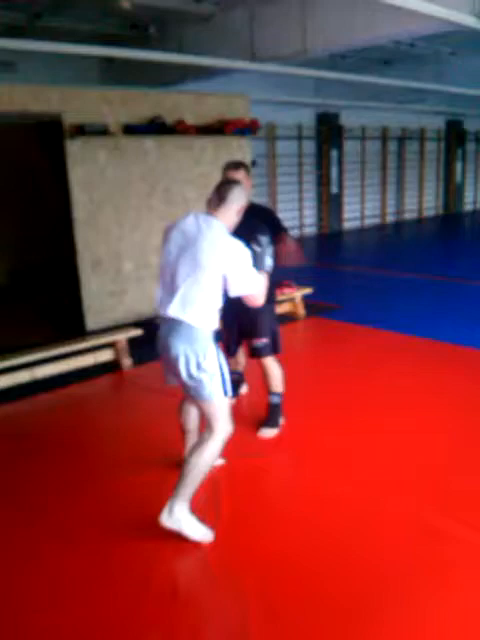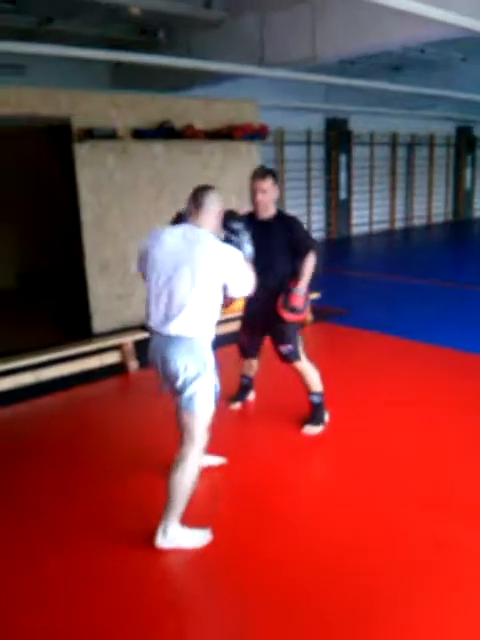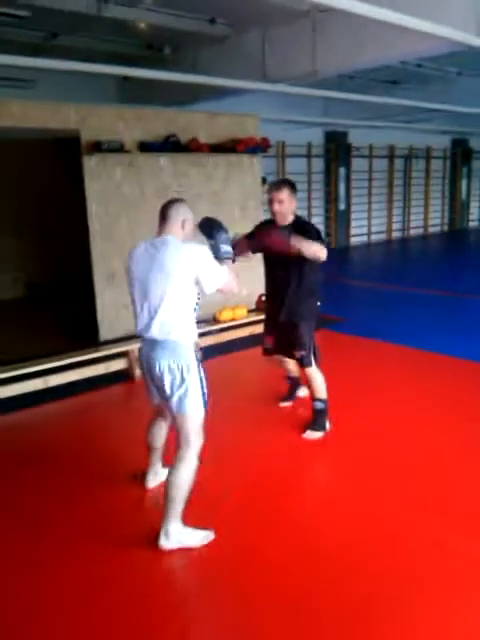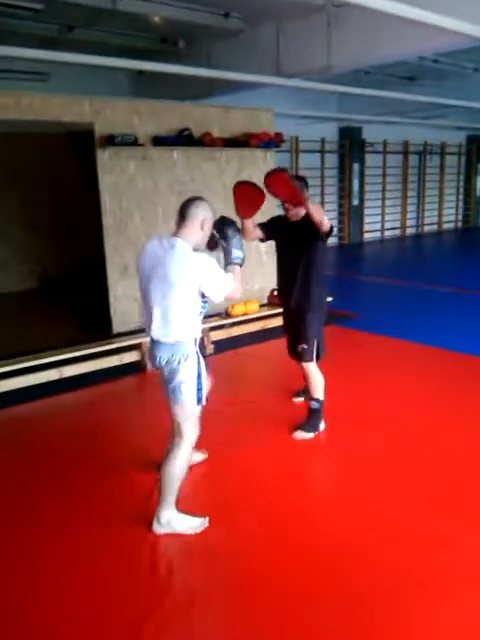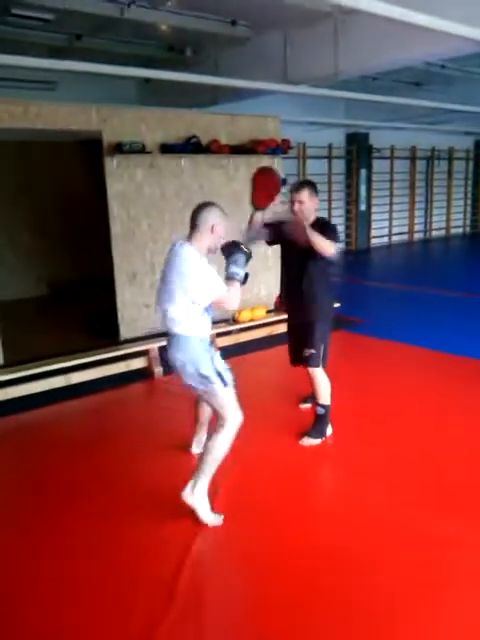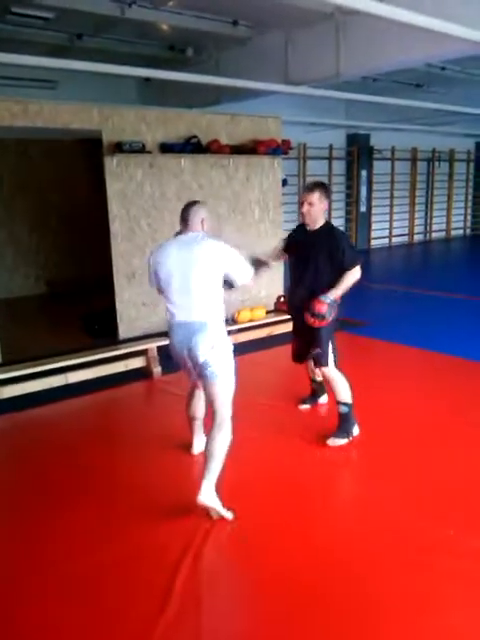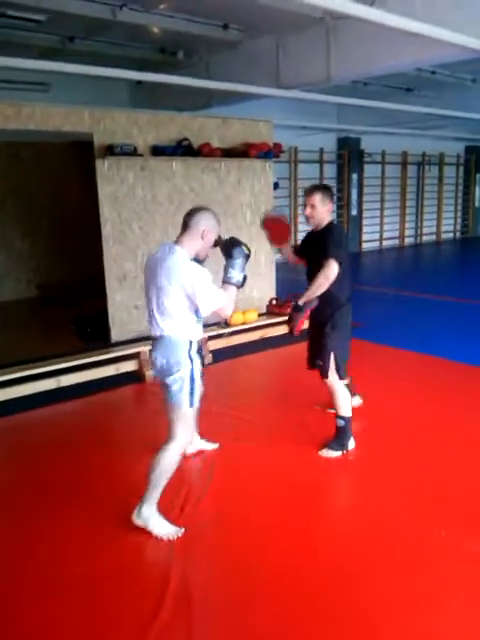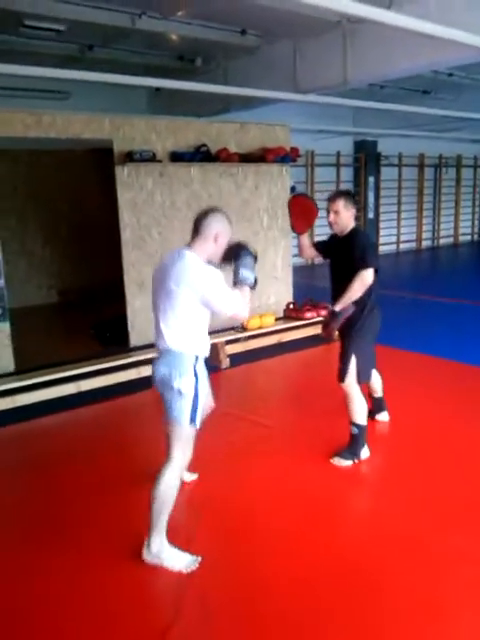
dt=0.3s
person 1, frame 1
left shoulder: (177, 228)
right shoulder: (232, 248)
right elbow: (255, 298)
right wrist: (265, 257)
left hip: (168, 330)
right hip: (195, 339)
left knee: (193, 396)
right knee: (220, 428)
left ankle: (192, 456)
right ankle: (177, 509)
person 1, frame 2
left shoulder: (157, 239)
right shoulder: (224, 254)
right elbow: (247, 288)
right wrist: (244, 248)
left hip: (159, 343)
right hip: (192, 350)
left knee: (187, 402)
right knee: (196, 440)
left ankle: (190, 459)
right ankle: (169, 529)
person 1, frame 3
left shoulder: (138, 254)
right shoulder: (193, 253)
right elbow: (230, 286)
left hip: (149, 349)
right hip: (177, 354)
left knee: (164, 413)
right knee: (191, 443)
left ankle: (155, 471)
right ankle: (172, 529)
person 1, frame 4
left shoulder: (150, 248)
right shoulder: (198, 263)
right elbow: (234, 291)
left wrist: (202, 249)
right wrist: (233, 248)
left hip: (160, 344)
right hip: (180, 351)
left knee: (201, 389)
right knee: (186, 434)
left ankle: (181, 457)
right ankle: (166, 515)
person 1, frame 5
left shoulder: (180, 252)
right shoulder: (192, 263)
right elbow: (229, 302)
left wrist: (228, 257)
right wrist: (237, 266)
left hip: (182, 343)
right hip: (193, 347)
left knee: (208, 394)
right knee: (232, 419)
left ankle: (200, 441)
right ankle: (197, 489)
person 1, frame 6
left shoulder: (160, 254)
right shoulder: (215, 248)
right elbow: (246, 278)
right wrist: (227, 274)
left hip: (178, 334)
right hip: (209, 334)
left knee: (199, 384)
right knee: (223, 416)
left ankle: (198, 439)
right ankle: (208, 490)
person 1, frame 7
left shoulder: (160, 255)
right shoulder: (190, 271)
right elbow: (224, 310)
left wrist: (198, 259)
right wrist: (235, 267)
left hip: (166, 345)
right hip: (178, 350)
left knee: (194, 391)
right knee: (178, 435)
left ankle: (193, 441)
right ankle: (146, 510)
person 1, frame 8
left shoulder: (171, 261)
right shoulder: (202, 274)
right elbow: (240, 311)
right wrist: (244, 269)
left hip: (176, 355)
right hip: (183, 363)
left knee: (204, 406)
right knee: (180, 454)
left ankle: (177, 467)
right ankle: (156, 544)
person 2, frame 1
left shoulder: (263, 215)
left elbow: (284, 240)
left wrist: (289, 250)
right hip: (231, 296)
left knee: (266, 355)
right knee: (232, 347)
left ankle: (275, 412)
right ankle: (237, 381)
person 2, frame 2
left shoulder: (289, 224)
right shoulder: (244, 224)
left elbow: (309, 255)
left wrist: (301, 286)
left hip: (281, 302)
right hip: (255, 301)
left knee: (296, 358)
right knee: (249, 350)
left ankle: (319, 410)
right ankle: (246, 387)
person 2, frame 3
left shoulder: (305, 230)
right shoulder: (265, 228)
left elbow: (322, 253)
right elbow: (242, 245)
left wrist: (294, 243)
right wrist: (238, 247)
left hip: (301, 308)
right hip: (275, 304)
left knee: (308, 364)
right knee: (279, 350)
left ankle: (322, 417)
right ankle: (295, 386)
person 2, frame 4
left shoulder: (312, 224)
right shoulder: (279, 224)
left elbow: (325, 223)
right elbow: (250, 234)
left wrist: (303, 200)
left hip: (311, 302)
right hip: (289, 300)
left knee: (308, 359)
right knee: (298, 354)
left ankle: (316, 416)
right ankle: (311, 387)
person 2, frame 5
left shoulder: (325, 228)
right shoulder: (285, 227)
left elbow: (330, 250)
right elbow: (256, 230)
left wrist: (306, 232)
right wrist: (259, 209)
left hip: (317, 308)
right hip: (295, 306)
left knee: (314, 365)
right knee: (302, 359)
left ankle: (323, 423)
right ankle: (317, 392)
person 2, frame 6
left shoulder: (336, 237)
right shoulder: (298, 233)
left elbow: (355, 272)
right elbow: (284, 251)
left wrist: (331, 296)
right wrist: (267, 260)
right hip: (299, 308)
left knee: (326, 366)
right knee: (307, 356)
left ankle: (348, 422)
right ankle: (317, 392)
person 2, frame 7
left shoulder: (334, 234)
right shoulder: (314, 235)
left elbow: (330, 271)
right elbow: (298, 257)
left wrist: (301, 302)
right wrist: (282, 243)
left hip: (334, 314)
right hip: (322, 312)
left knee: (331, 376)
right knee: (331, 366)
left ankle: (344, 437)
right ankle: (349, 396)
person 2, frame 8
left shoulder: (360, 240)
right shoulder: (335, 241)
left elbow: (366, 277)
right elbow: (308, 252)
left wrist: (337, 309)
right wrist: (302, 229)
left hip: (361, 318)
right hip: (352, 317)
left knee: (348, 382)
right knee: (365, 366)
left ankle: (358, 446)
right ankle: (379, 409)
